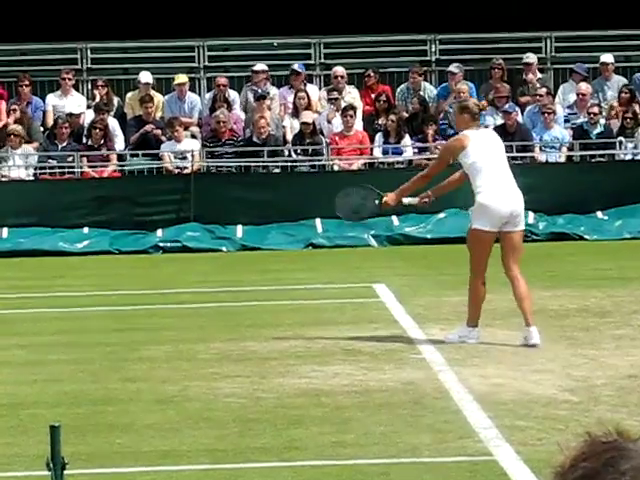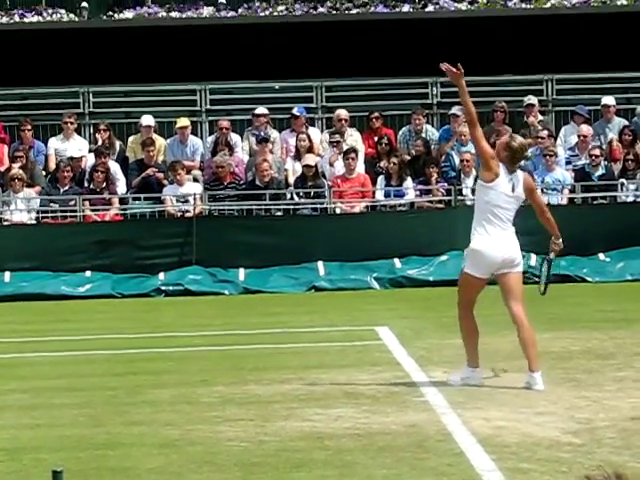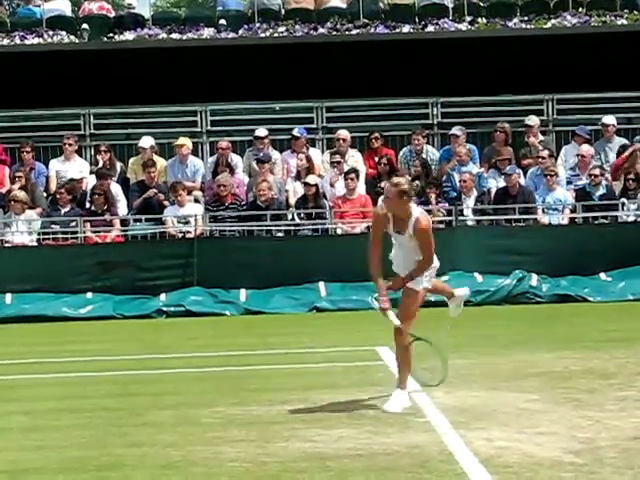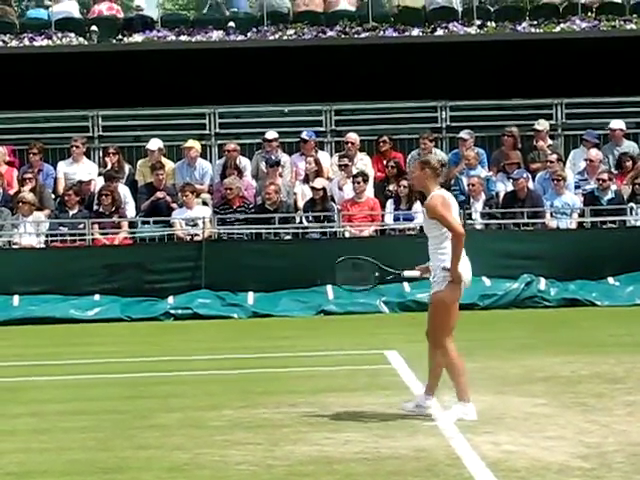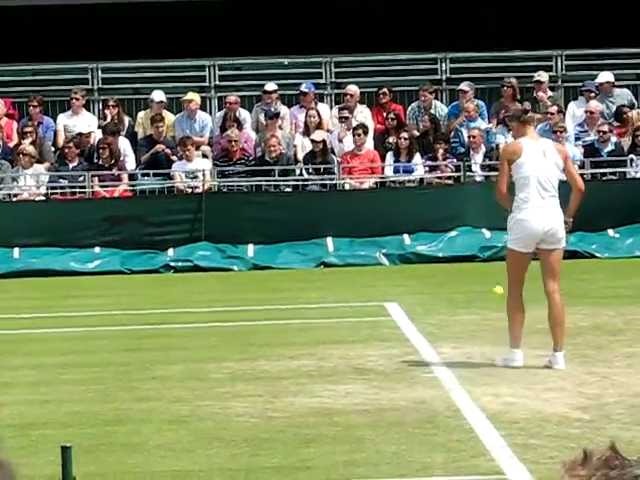
dt=1s
person 1, frame 1
left shoulder: (458, 141)
right shoulder: (492, 134)
left elbow: (427, 175)
left wrist: (396, 195)
right wrist: (432, 194)
left hip: (490, 205)
right hip: (515, 201)
left knee: (477, 271)
right knee: (513, 270)
left ankle: (471, 329)
right ankle: (530, 329)
person 1, frame 2
left shoulder: (492, 168)
right shoulder: (525, 181)
left elbow: (473, 124)
right elbow: (544, 214)
left wrist: (460, 86)
right wrist: (556, 238)
left hip: (483, 251)
right hip: (510, 250)
left knee: (465, 309)
right knee: (517, 312)
left ankle: (472, 370)
right ankle: (534, 374)
person 1, frame 3
left shoulder: (421, 222)
right shoulder: (381, 215)
left elbow: (427, 260)
right elbow: (374, 252)
left wrist: (397, 283)
right wrist: (379, 288)
left hip: (418, 271)
right hip: (400, 267)
left knee: (401, 329)
left ankle: (401, 390)
right ankle: (455, 294)
person 1, frame 4
left shoulder: (433, 201)
right shoulder: (443, 196)
left elbow: (458, 232)
left wrist: (453, 269)
right wrist: (433, 265)
left hip: (449, 274)
right hip: (451, 271)
left knee: (442, 340)
right knee: (435, 337)
left ankle: (465, 404)
right ankle: (428, 397)
person 1, frame 5
left shoulder: (511, 149)
right shoulder: (558, 149)
left elbow: (501, 190)
right elbow: (579, 188)
right wrist: (567, 216)
left hip: (524, 220)
right hip: (553, 220)
left knee: (515, 289)
right knee: (552, 289)
left ankle: (514, 351)
right ankle: (558, 354)
